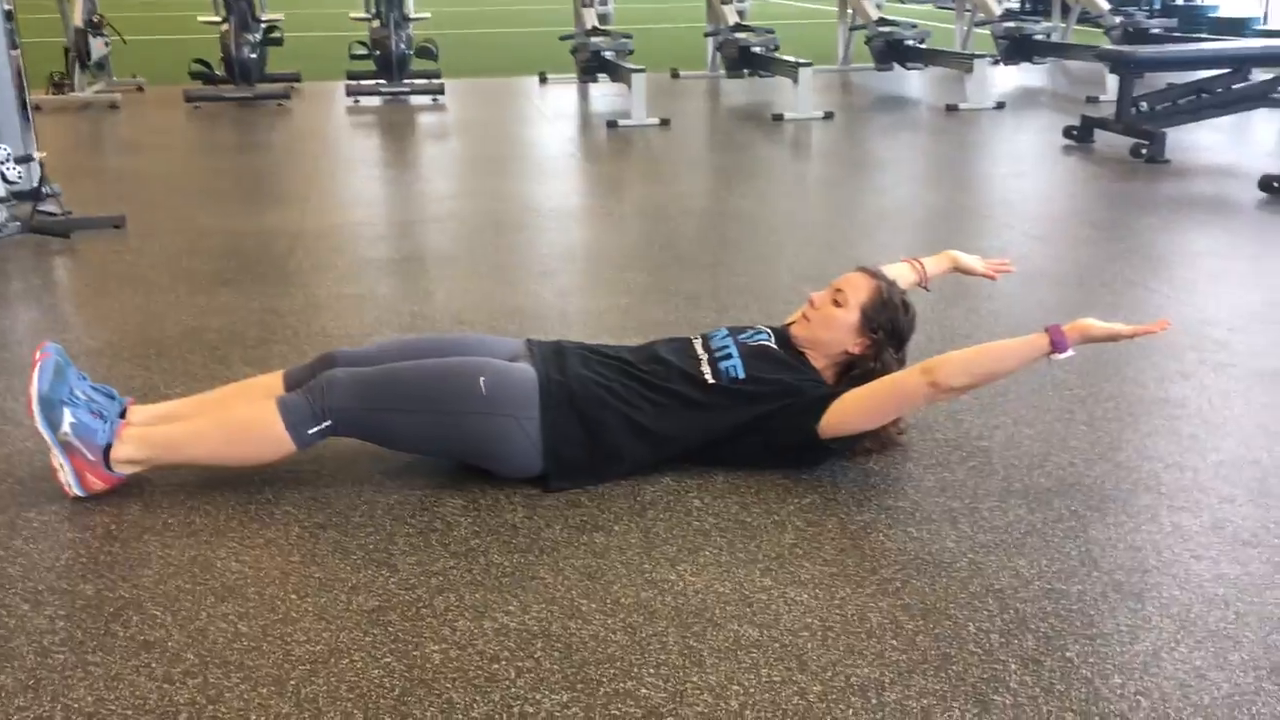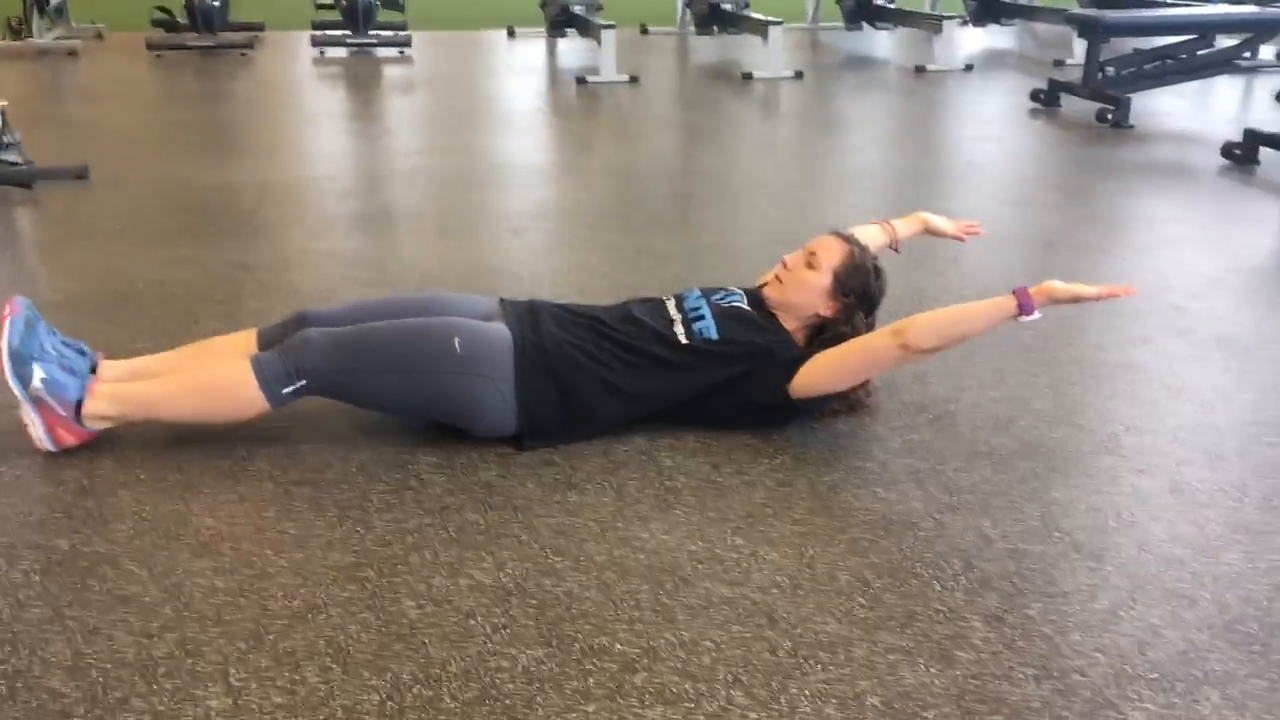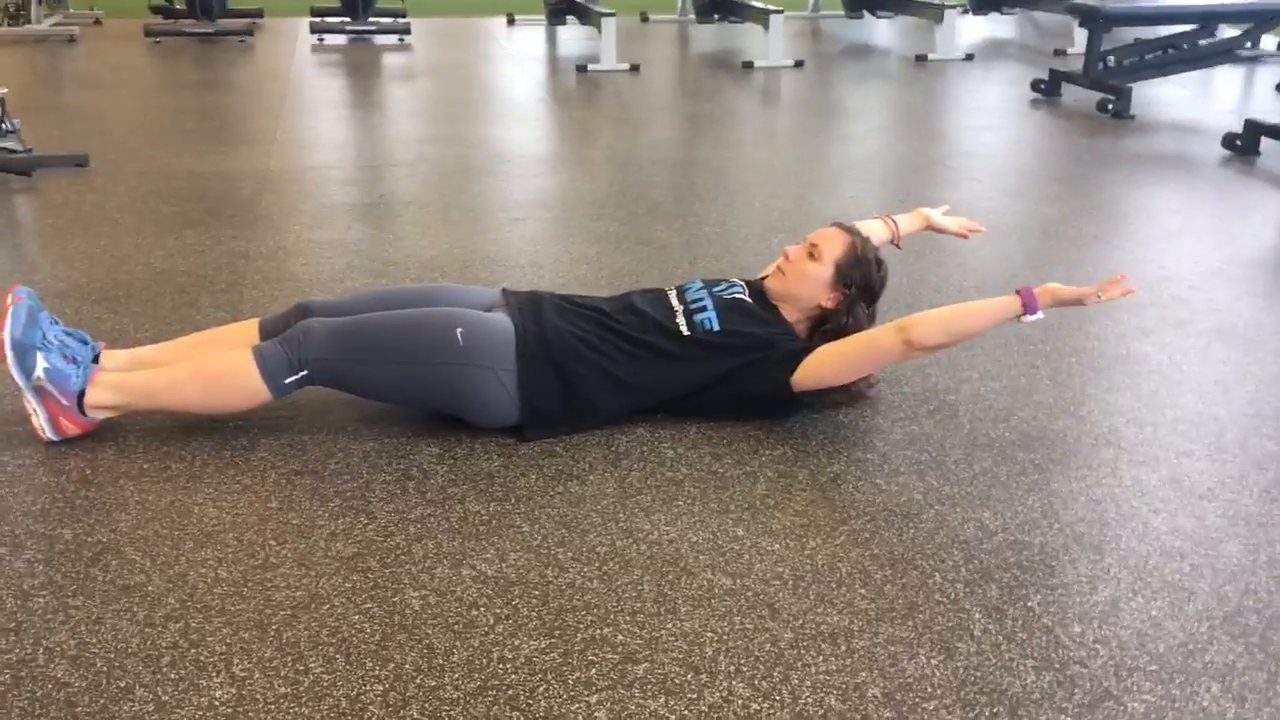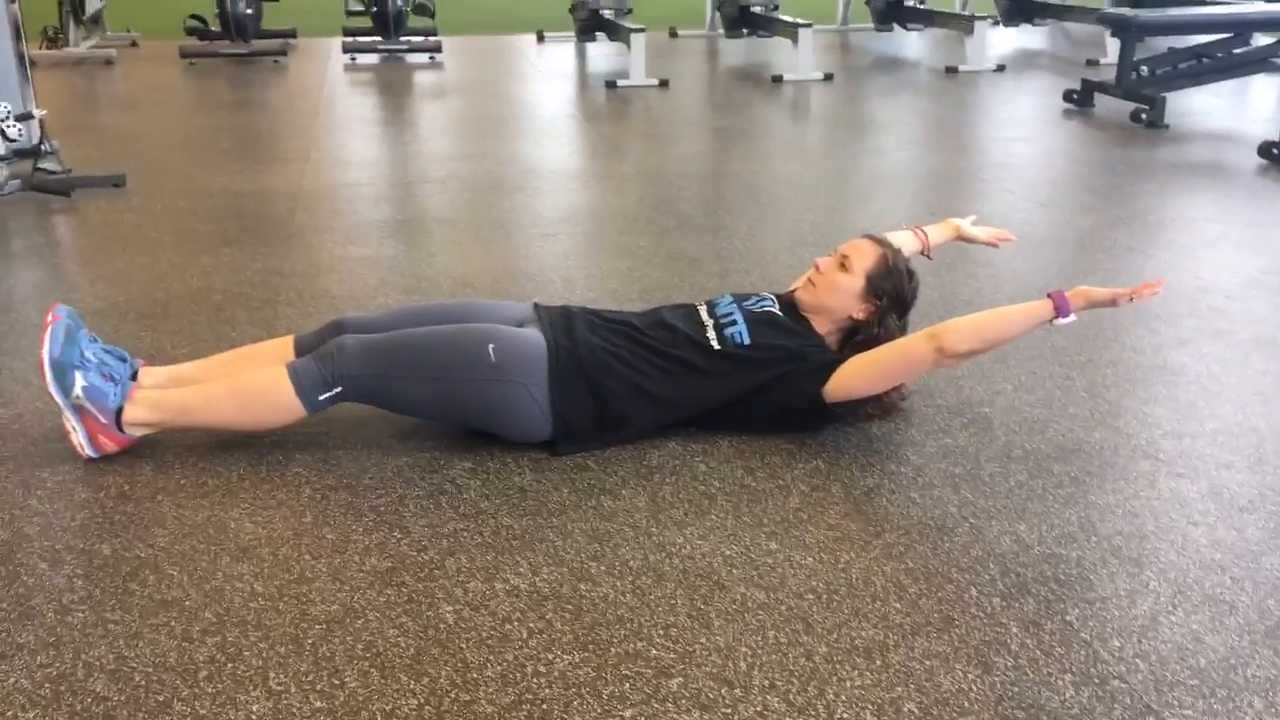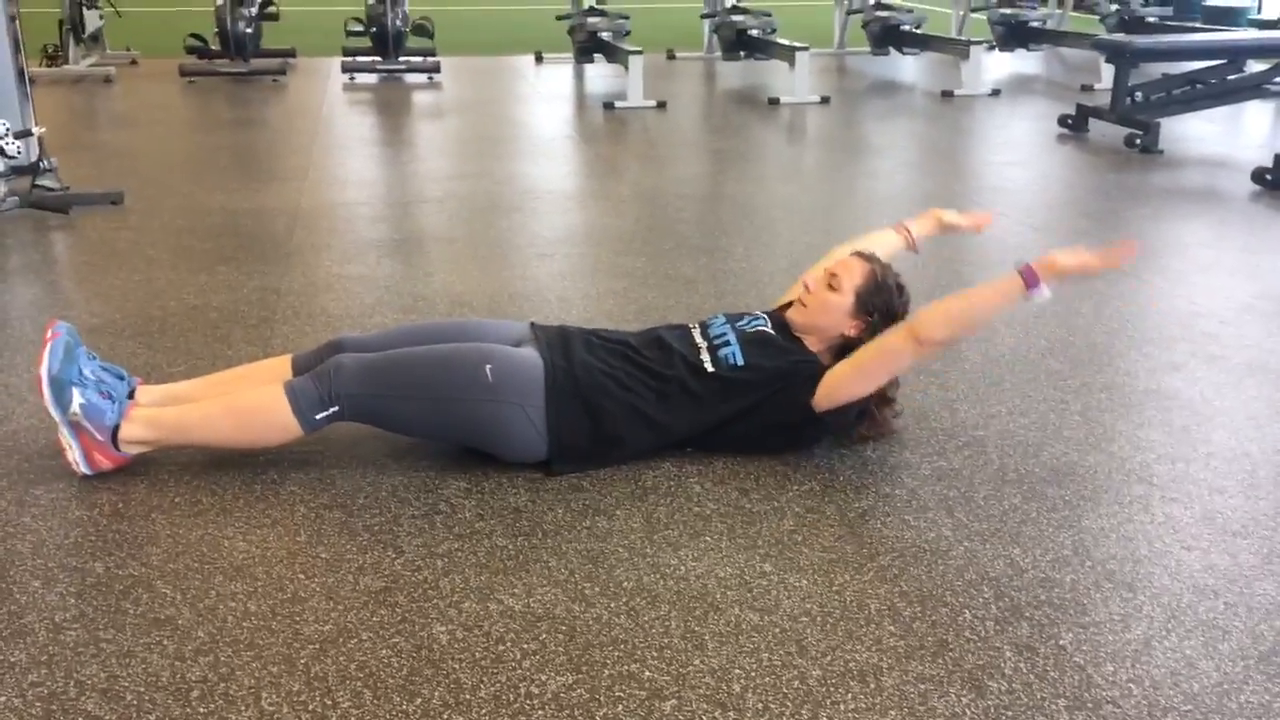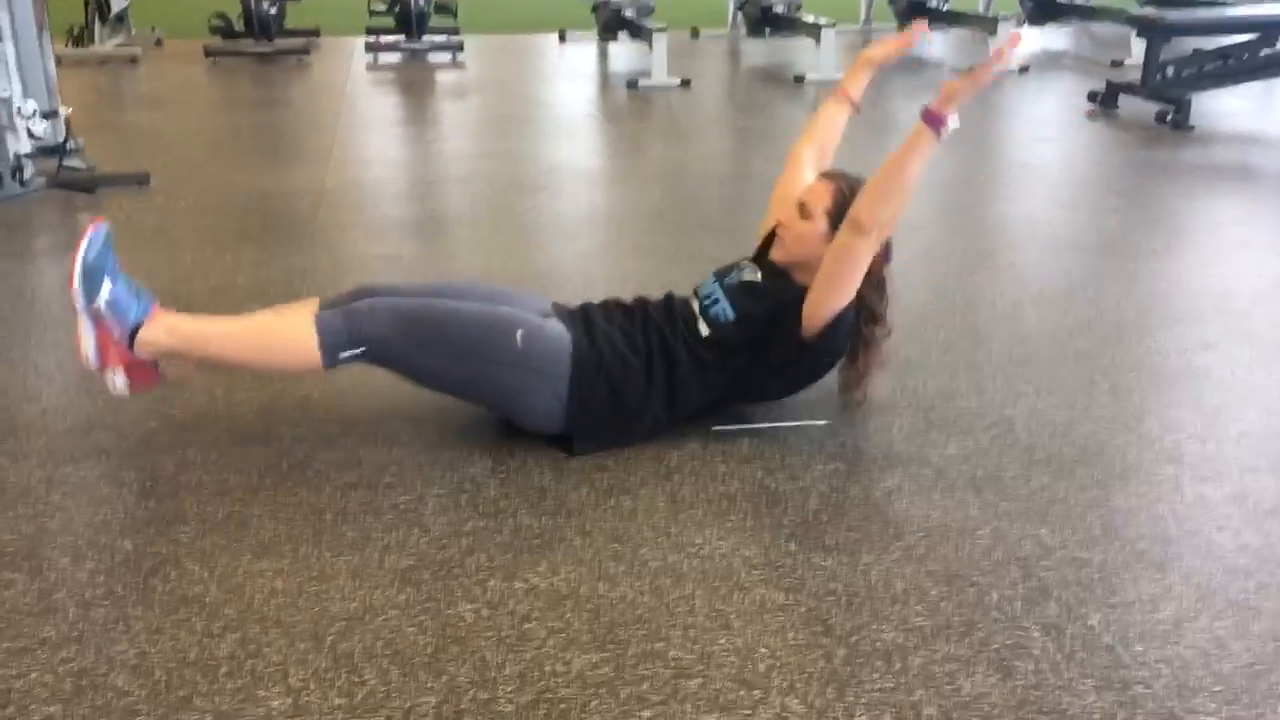
dt=0.4s
person 1, frame 1
left shoulder: (808, 407)
right shoulder: (782, 346)
left elbow: (938, 373)
right elbow: (876, 280)
left wrist: (1068, 335)
right wrist: (946, 259)
left hip: (547, 425)
right hip: (549, 367)
left knee: (332, 404)
right knee: (333, 367)
left ankle: (111, 453)
right ankle: (124, 422)
person 1, frame 2
left shoulder: (779, 370)
right shoulder: (751, 306)
left elbow: (909, 336)
right elbow: (846, 241)
left wrist: (1033, 298)
right wrist: (911, 222)
left hip: (521, 386)
right hip: (519, 326)
left knee: (306, 364)
right knee: (307, 324)
right ankle: (97, 376)
person 1, frame 3
left shoulder: (781, 361)
right shoulder: (754, 297)
left elbow: (908, 334)
right elbow: (849, 233)
left wrist: (1038, 299)
right wrist: (918, 216)
left hip: (523, 376)
right hip: (521, 316)
left knee: (306, 355)
right knee: (309, 315)
right ankle: (100, 367)
person 1, frame 4
left shoulder: (810, 374)
right shoulder: (782, 308)
left elbow: (941, 341)
right elbow: (878, 244)
left wrist: (1068, 301)
right wrist: (944, 227)
left hip: (554, 390)
right hip: (553, 331)
left knee: (341, 371)
right knee: (344, 332)
left ankle: (124, 414)
right ankle: (138, 381)
person 1, frame 5
left shoulder: (803, 391)
right shoulder: (775, 326)
left elbow: (917, 334)
right elbow: (860, 254)
left wrist: (1039, 275)
right wrist: (926, 223)
left hip: (551, 409)
right hip: (548, 352)
left knee: (341, 390)
right knee: (340, 353)
left ankle: (119, 431)
right ankle: (135, 398)
person 1, frame 6
left shoulder: (804, 328)
right shoulder: (769, 266)
left elbow: (867, 224)
right elbow: (807, 162)
left wrist: (937, 117)
right wrist: (857, 79)
left hip: (575, 384)
right hip: (566, 331)
left knee: (365, 331)
right knee: (365, 301)
left ankle: (144, 335)
right ankle: (151, 330)
